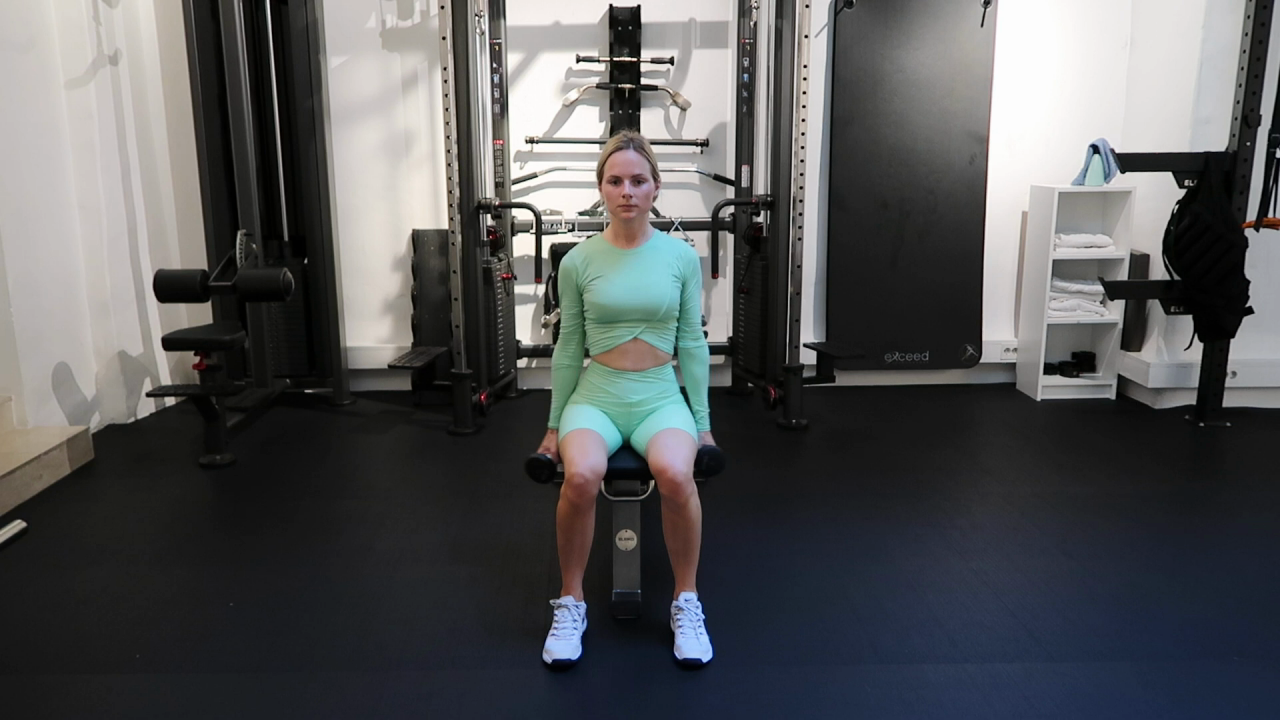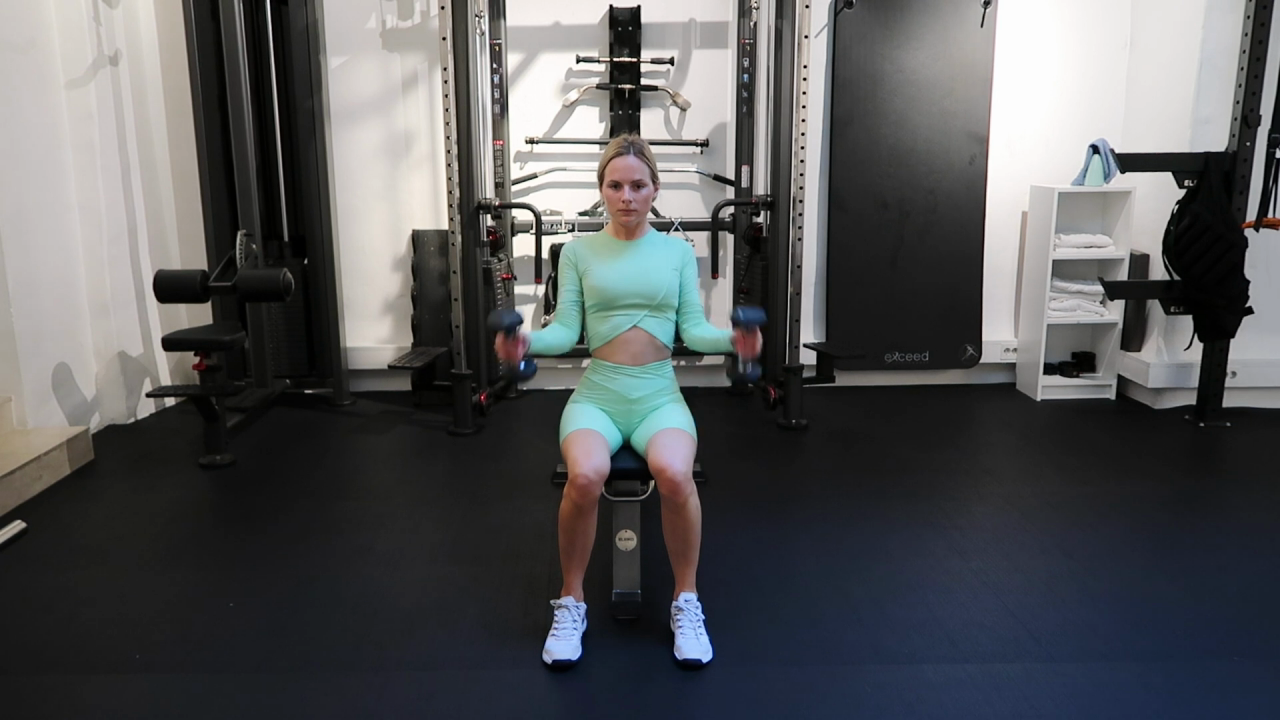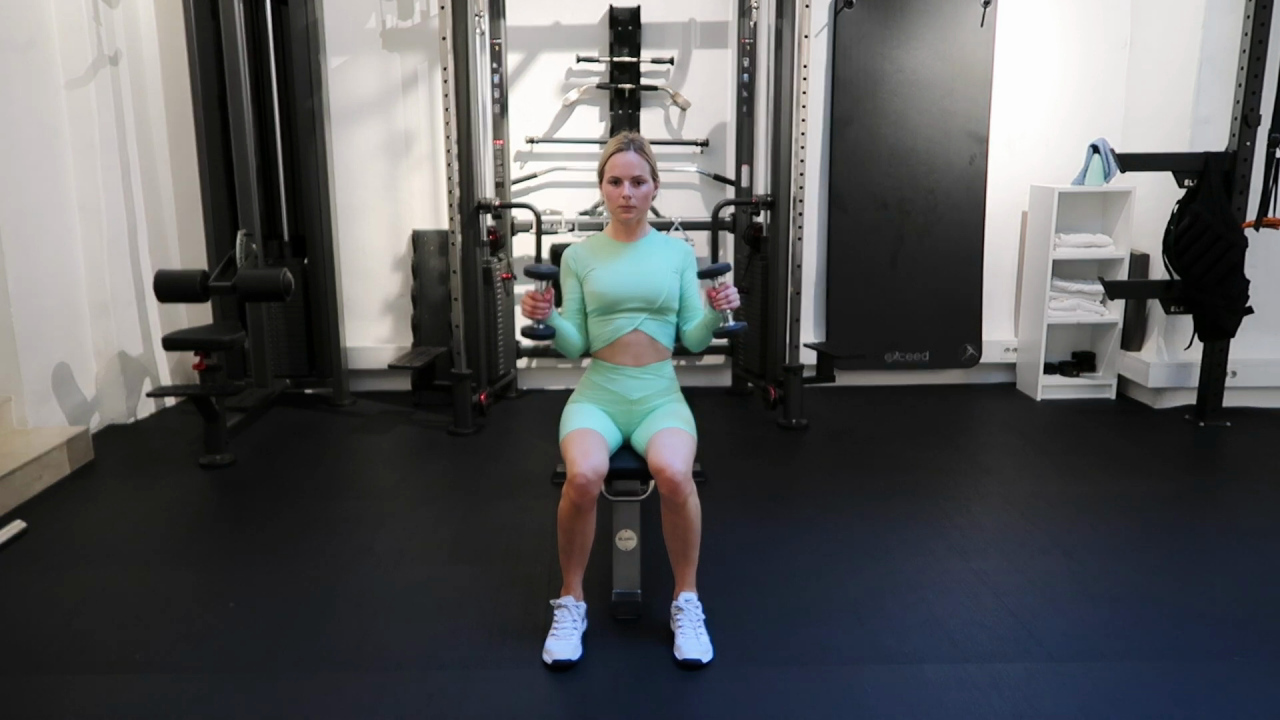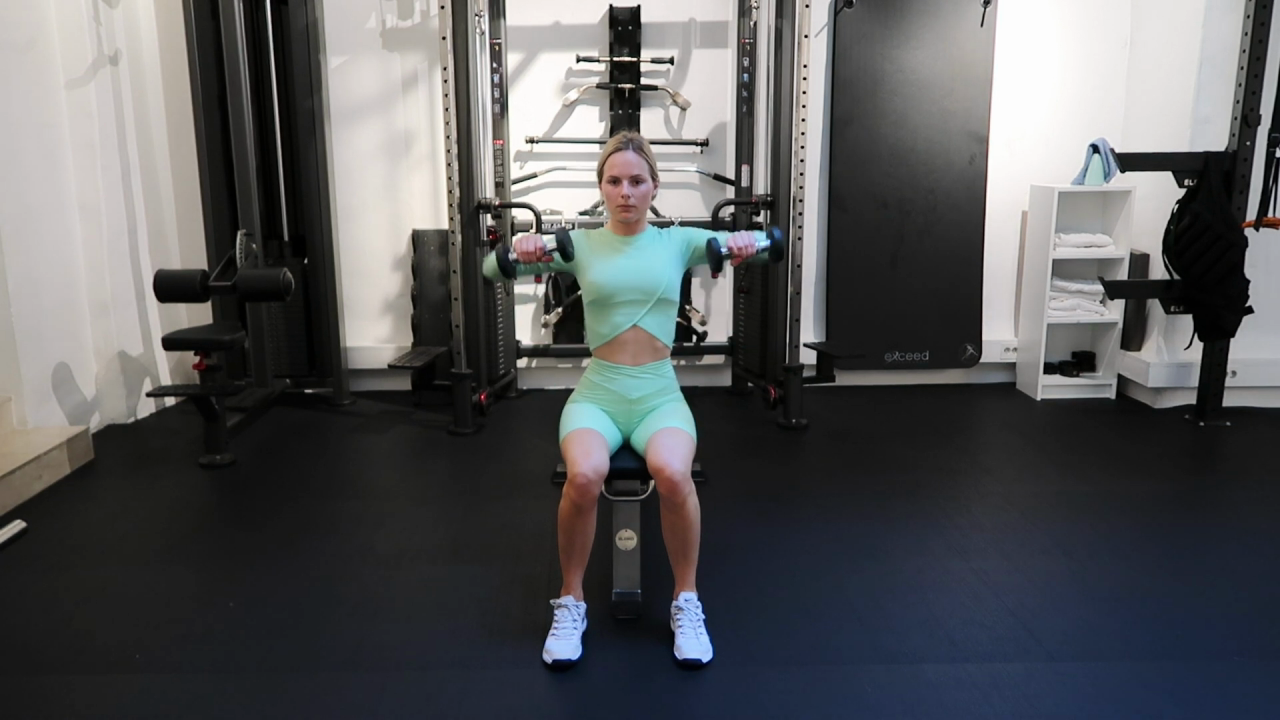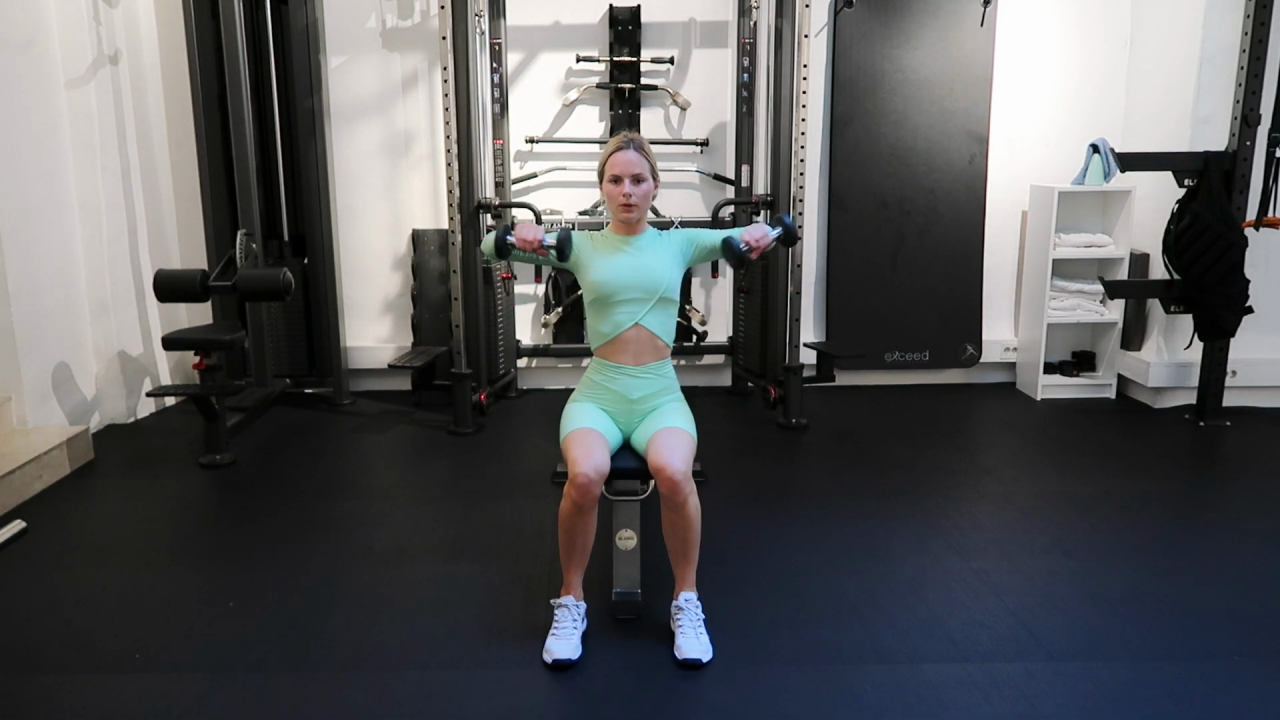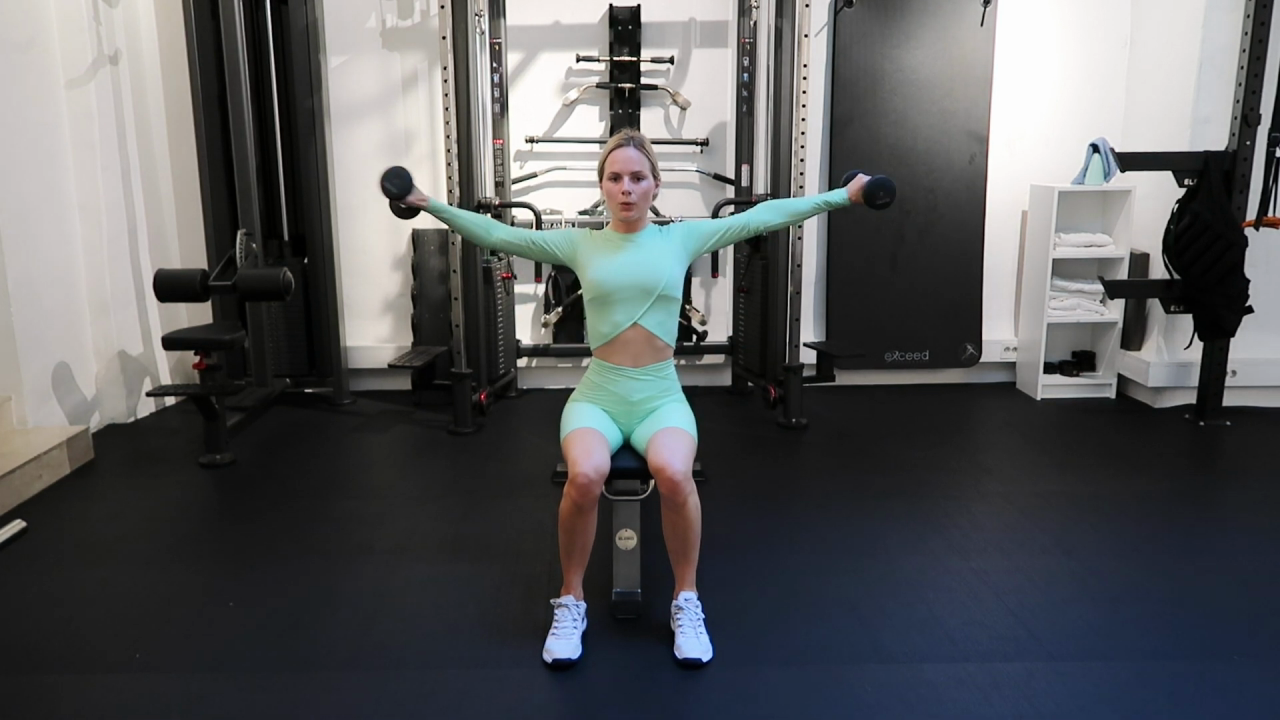
dt=0.4s
person 1, frame 1
left shoulder: (682, 256)
right shoulder: (578, 260)
left elbow: (693, 343)
right elbow: (568, 347)
left wrist: (703, 422)
right wrist: (553, 425)
left hip: (662, 396)
right hip: (596, 397)
left knee: (675, 476)
right knee: (580, 478)
left ankle: (686, 602)
right ankle: (569, 604)
person 1, frame 2
left shoulder: (678, 251)
right shoulder: (577, 251)
left elbow: (693, 331)
right elbow: (566, 334)
left wrist: (731, 340)
right wrist: (527, 342)
left hip: (659, 393)
right hip: (596, 394)
left knee: (675, 475)
right knee: (585, 477)
left ankle: (686, 601)
right ankle: (570, 603)
person 1, frame 3
left shoulder: (678, 251)
right shoulder: (578, 255)
left elbow: (696, 339)
right elbow: (572, 346)
left wrist: (719, 311)
right wrist: (544, 320)
left hip: (660, 394)
right hip: (597, 394)
left knee: (674, 475)
right knee: (583, 477)
left ankle: (686, 602)
right ankle: (570, 603)
person 1, frame 4
left shoulder: (678, 242)
right shoulder: (580, 244)
left elbow: (748, 239)
right elbow: (493, 266)
left wrist: (746, 240)
right wrist: (519, 248)
left hip: (659, 393)
right hip: (598, 392)
left knee: (673, 475)
right knee: (584, 477)
left ankle: (686, 602)
right ankle: (570, 603)
person 1, frame 5
left shoulder: (678, 243)
right shoulder: (582, 245)
left elbow: (742, 235)
right elbow: (499, 250)
left wrist: (759, 229)
right wrist: (518, 234)
left hip: (660, 392)
right hip: (597, 393)
left knee: (674, 474)
right knee: (586, 476)
left ankle: (686, 601)
right ankle: (570, 602)
person 1, frame 6
left shoulder: (682, 237)
right shoulder: (578, 243)
left elbow: (761, 217)
right elbow: (497, 233)
left wrist: (838, 197)
right wrist: (428, 204)
left hip: (661, 394)
right hip: (597, 394)
left knee: (674, 475)
right knee: (584, 477)
left ankle: (685, 601)
right ankle: (570, 602)
